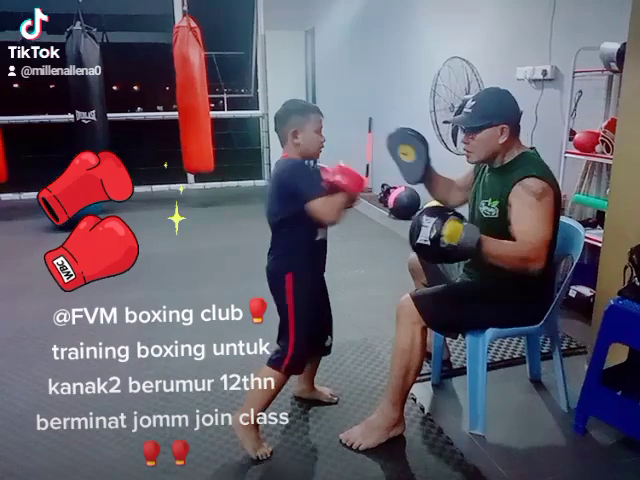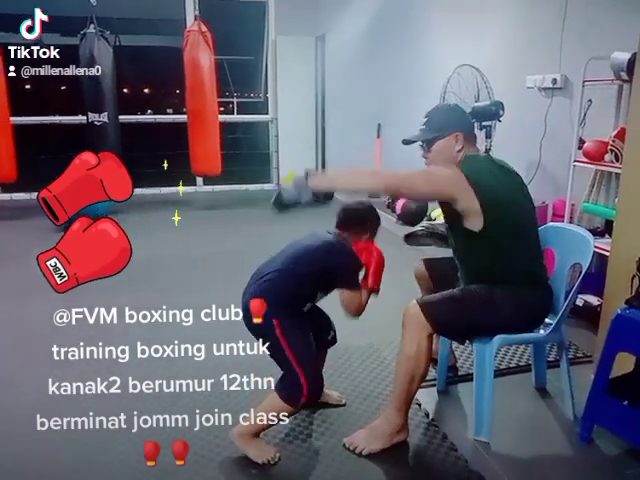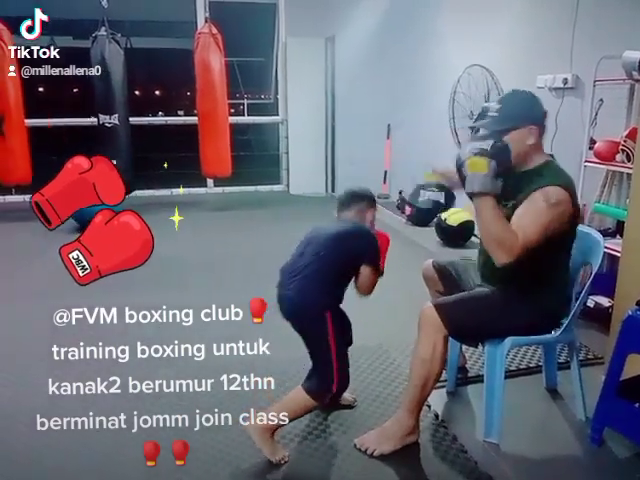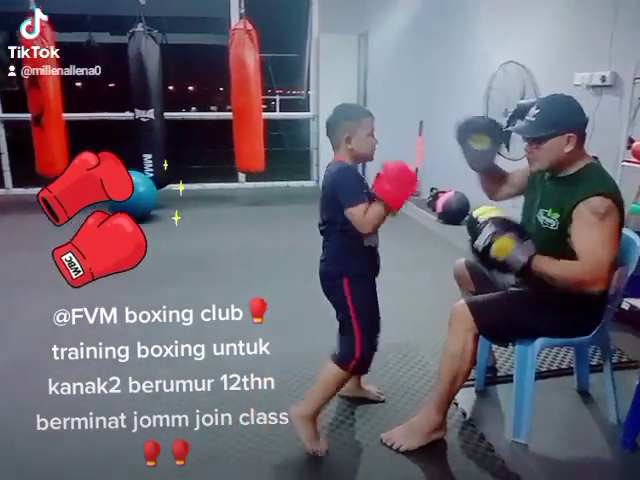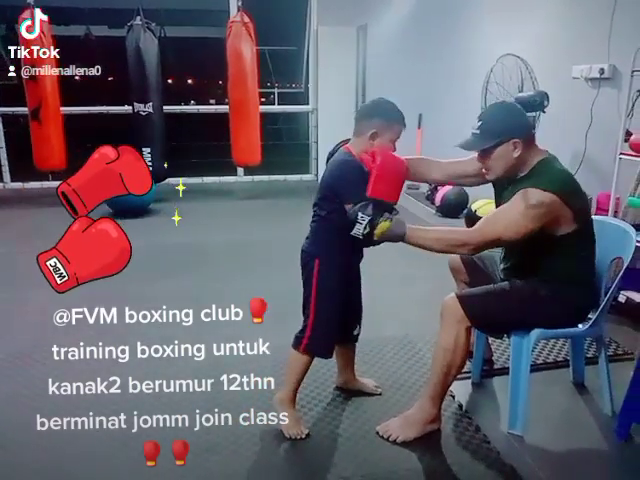
dt=1s
person 1, frame 1
left shoulder: (531, 183)
right shoulder: (489, 164)
left elbow: (533, 258)
right elbow: (454, 196)
left wrist: (472, 242)
right wrist: (423, 171)
left hip: (517, 295)
right hip: (484, 274)
left knee: (410, 308)
right knee: (419, 261)
left ankle: (390, 417)
right ankle: (433, 341)
person 1, frame 2
left shoulder: (457, 176)
right shoulder: (490, 170)
left elbow: (382, 182)
left wrist: (310, 181)
right wrist: (446, 231)
left hip: (518, 301)
right hip: (506, 283)
left knee: (416, 315)
left ankle: (395, 424)
right ankle: (432, 352)
person 1, frame 3
left shoulder: (551, 191)
right shoulder: (503, 161)
left elbow: (504, 251)
right elbow: (457, 175)
left wrist: (482, 193)
left hip: (532, 301)
right hip: (496, 279)
left knee: (433, 317)
right knee: (433, 271)
left ankle: (405, 424)
right ankle: (451, 353)
person 1, frame 4
left shoulder: (595, 198)
right shoulder: (545, 167)
left elbow: (594, 279)
right elbow: (499, 189)
left wrist: (527, 259)
right wrist: (484, 162)
left hip: (569, 304)
right hip: (534, 280)
left knee: (463, 314)
right knee: (465, 269)
left ankle: (432, 420)
right ankle: (481, 354)
person 1, frame 5
left shoulder: (542, 193)
right shoulder: (509, 164)
left elbow: (471, 241)
right elbow: (439, 170)
left wrist: (397, 230)
left hip: (560, 295)
right hip: (529, 270)
left knee: (455, 307)
right knee: (460, 264)
left ankle: (427, 412)
person 2, frame 1
left shoulder: (290, 170)
right shoulder: (299, 172)
right elbow: (328, 214)
left wrist: (332, 190)
right wrist: (346, 190)
left hip: (305, 267)
right hip: (294, 270)
left knee: (319, 330)
right knee: (292, 347)
left ankle: (306, 386)
right ankle: (246, 419)
person 2, frame 2
left shoulder: (324, 241)
right shoulder: (344, 255)
right elbow: (353, 308)
left wrist: (359, 270)
right wrist: (370, 281)
left hip: (264, 298)
right hip: (267, 308)
left knee: (323, 332)
right knee: (303, 384)
left ankle: (316, 391)
right ankle: (245, 433)
person 2, frame 3
left shoulder: (326, 229)
right shoulder: (365, 236)
right elbow: (364, 287)
right wrist: (376, 261)
left hip: (289, 292)
right hip: (310, 301)
left knee: (342, 332)
right knee: (331, 380)
left ankle: (329, 394)
right ankle: (264, 425)
person 2, frame 4
left shoulder: (339, 172)
right shoulder: (346, 176)
right elbow: (365, 224)
left wrist: (381, 197)
right wrist: (388, 197)
left hip: (347, 267)
right hip: (347, 272)
left knee: (364, 332)
right knee: (357, 344)
left ankle: (353, 385)
right ankle: (306, 412)
person 2, frame 5
left shoulder: (357, 161)
right shoulder: (347, 167)
left hip: (345, 254)
right hip: (324, 257)
left knee: (349, 320)
right knee: (317, 329)
left ankle: (346, 377)
right ankle: (285, 398)
